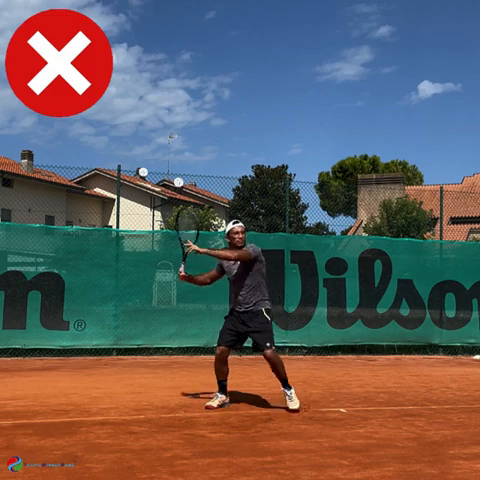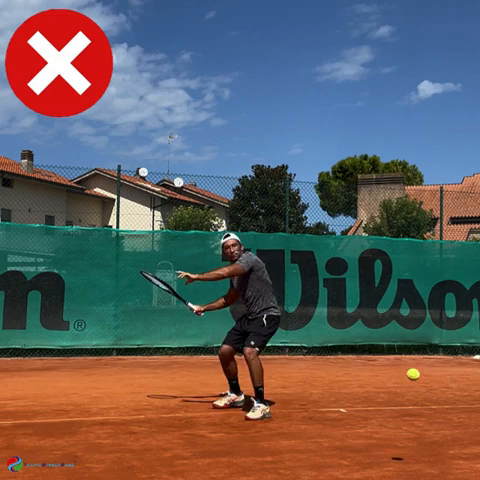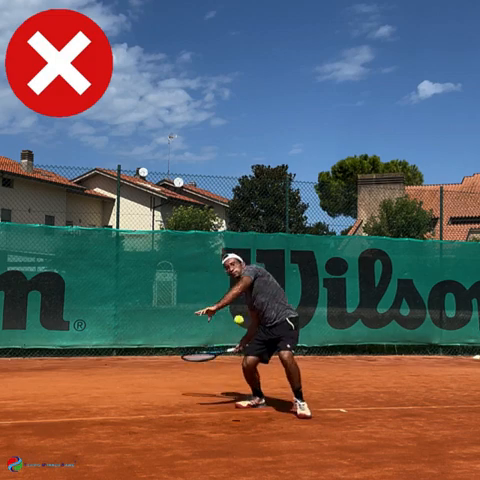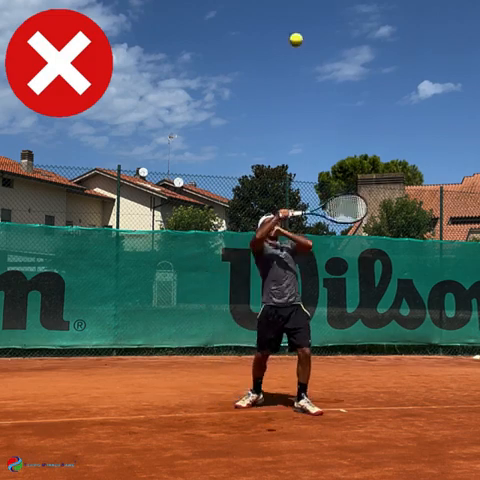
dt=0.4s
person 1, frame 1
left shoulder: (253, 250)
right shoulder: (224, 260)
left elbow: (234, 256)
right elbow: (208, 279)
left wrist: (202, 250)
right wrist: (187, 277)
left hip: (258, 312)
right hip: (235, 314)
left knee: (269, 353)
right knee: (220, 353)
left ankle: (288, 390)
right ankle: (222, 394)
person 1, frame 2
left shoulder: (249, 259)
right shoulder: (233, 272)
left elbow: (223, 273)
right elbow: (230, 298)
left wrist: (196, 277)
right wrist: (204, 308)
left hip: (267, 316)
right hip: (249, 317)
left knee: (250, 352)
right knee: (224, 351)
left ankle: (261, 404)
right ankle: (235, 394)
person 1, frame 3
left shoulder: (253, 269)
right shoulder: (247, 293)
left elbow: (237, 290)
right elbow: (256, 321)
left wrist: (216, 307)
right wrist: (244, 342)
left hip: (286, 321)
right hip: (267, 326)
left knee: (286, 356)
right knee: (248, 363)
left ankle: (300, 401)
right ankle: (258, 397)
person 1, frame 4
left shoulder: (289, 247)
right shoulder: (259, 249)
left elbow: (308, 245)
right elbow: (258, 237)
left wrist: (283, 230)
right wrist: (277, 217)
left hip: (295, 308)
right hip: (271, 309)
left knee: (304, 352)
right knee: (262, 354)
left ankle: (301, 399)
right ankle: (256, 393)
